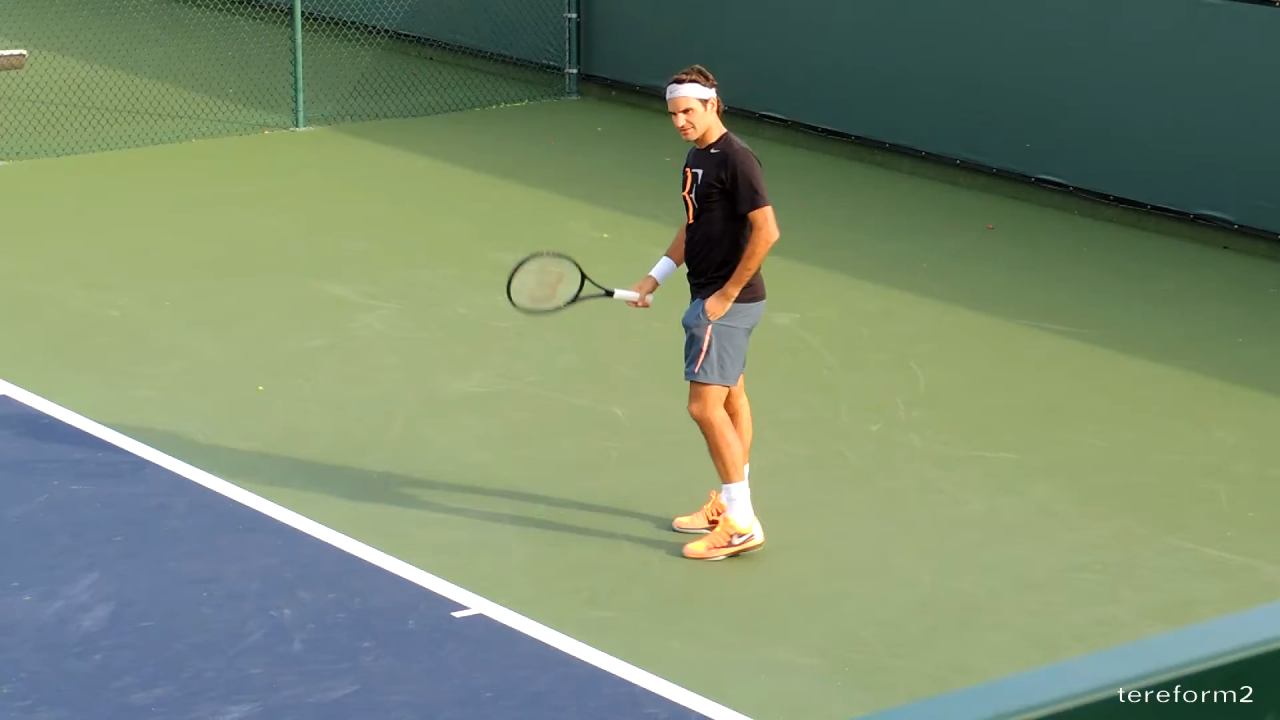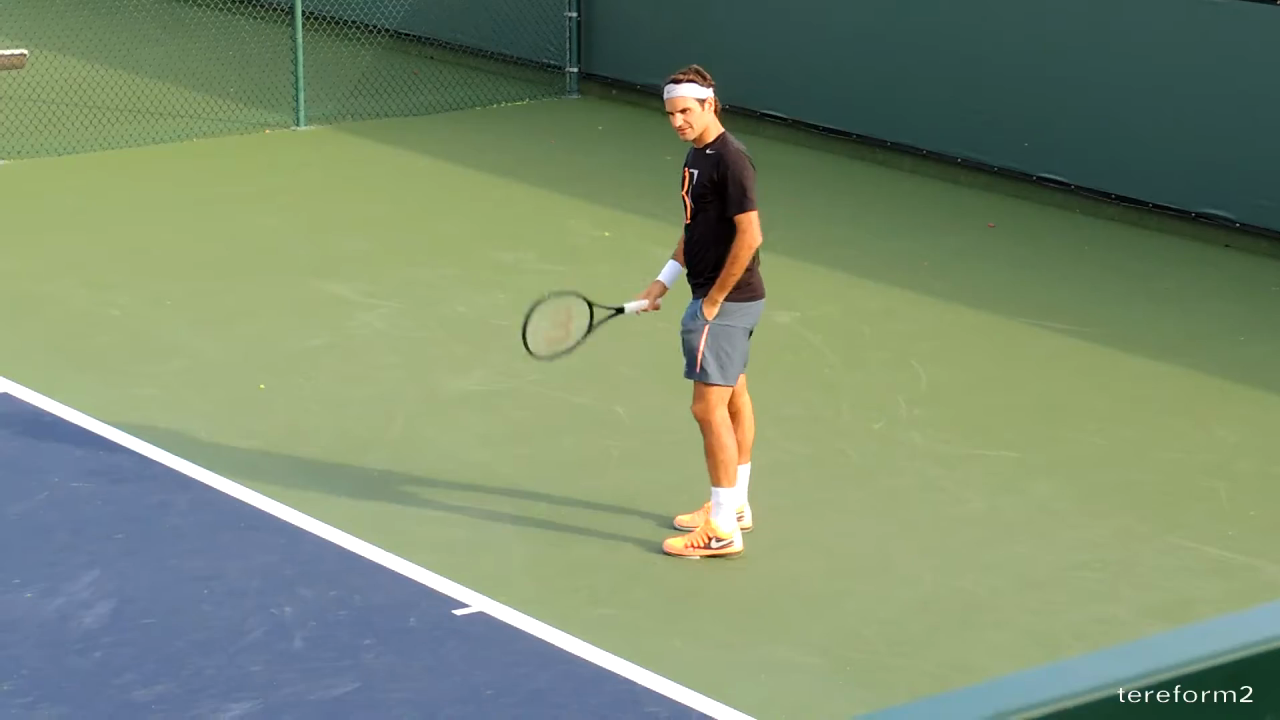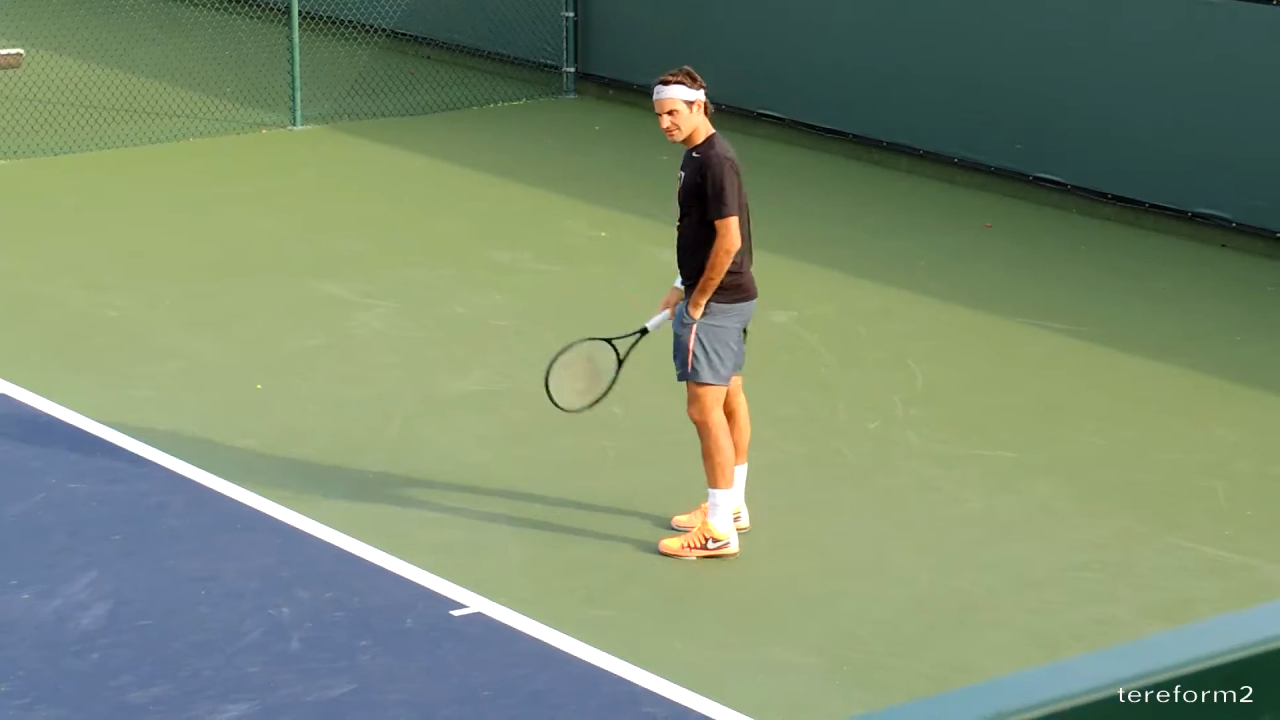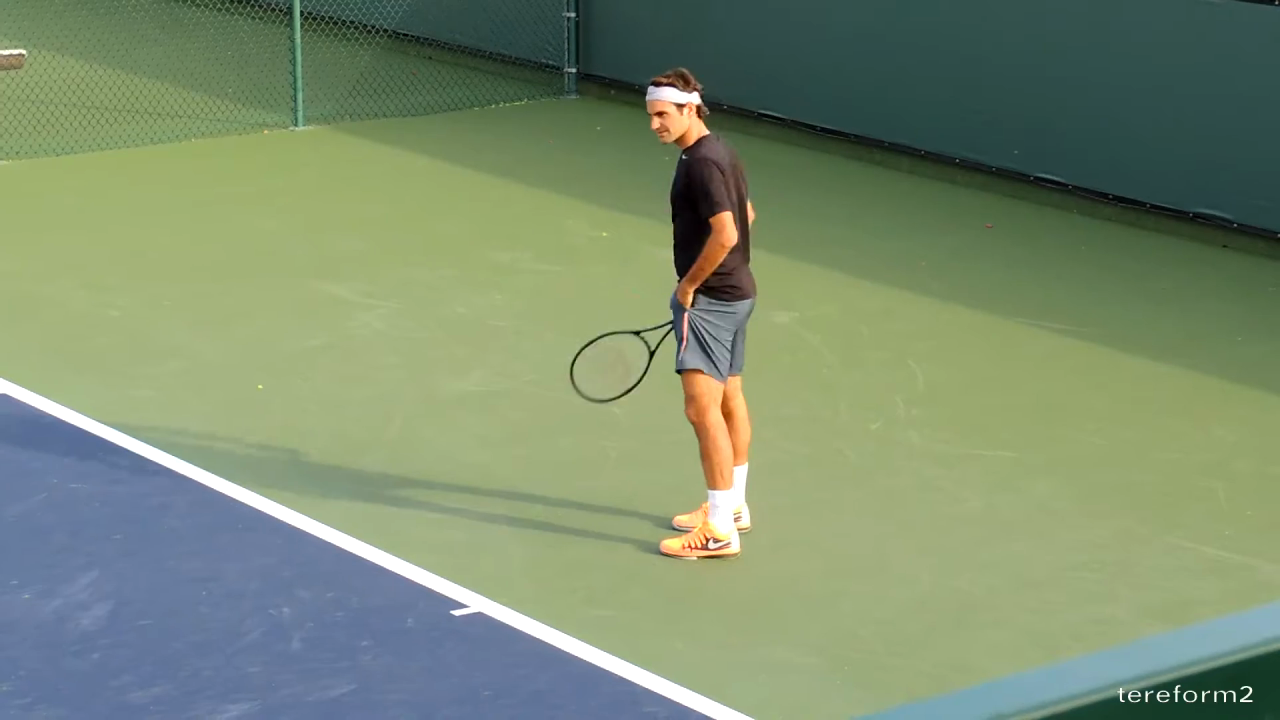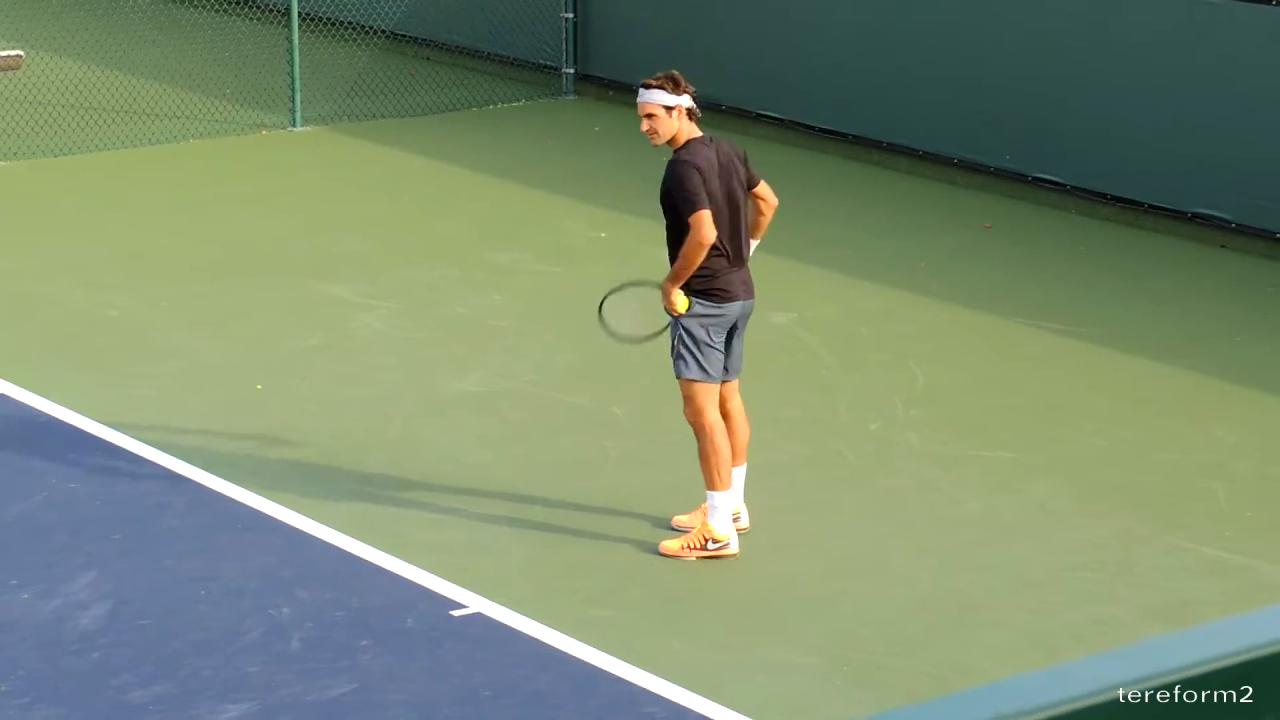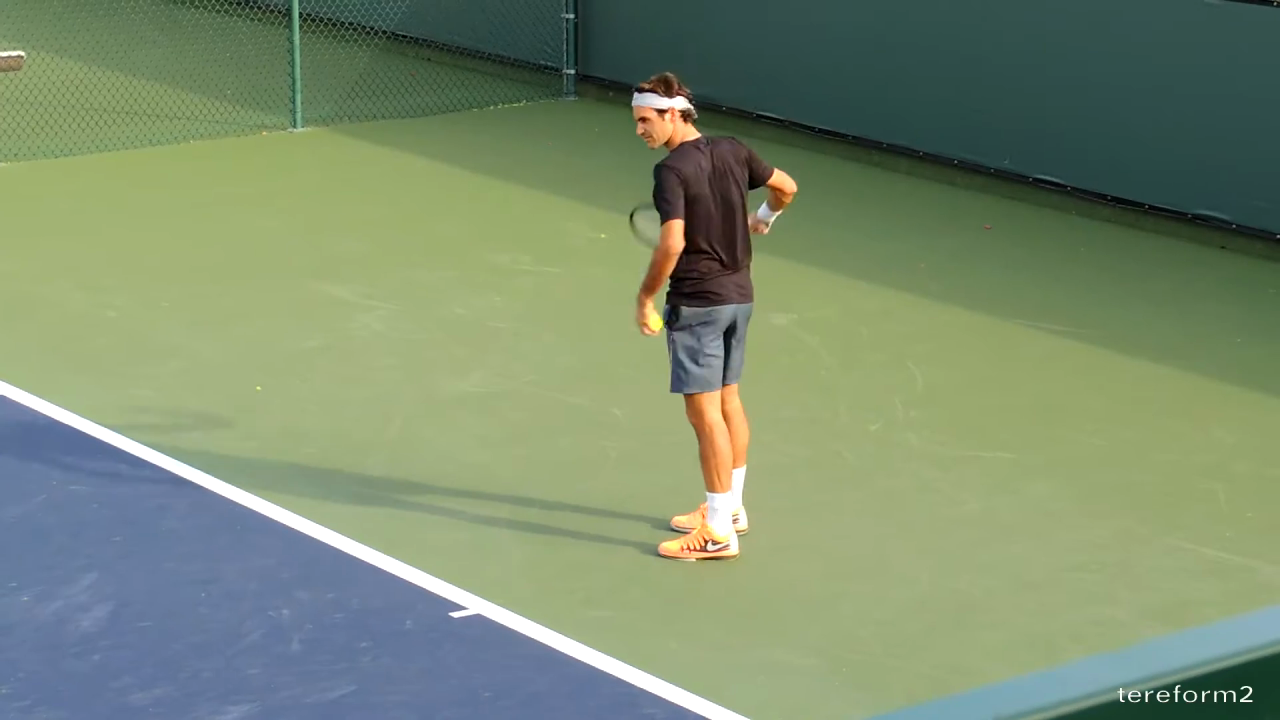
dt=0.1s
person 1, frame 1
left shoulder: (737, 157)
right shoulder: (696, 156)
left elbow: (765, 231)
left wrist: (724, 296)
right wrist: (657, 275)
left hip: (728, 301)
right hip: (710, 296)
left knee: (705, 407)
right knee: (731, 401)
left ankle: (740, 525)
right ankle: (732, 507)
person 1, frame 2
left shoulder: (732, 157)
right shoulder: (696, 155)
left elbow: (749, 235)
left wrist: (714, 298)
right wrist: (665, 279)
left hip: (727, 301)
right hip: (715, 297)
left knee: (709, 408)
right knee: (734, 400)
left ankle: (721, 528)
right ankle: (735, 507)
person 1, frame 3
left shoulder: (713, 161)
right shoulder: (704, 155)
left elbow: (729, 240)
left wrist: (698, 298)
right wrist: (680, 289)
left hip: (716, 302)
right hip: (732, 296)
left knee: (704, 409)
right knee: (729, 399)
left ankle: (719, 530)
right ankle: (731, 506)
person 1, frame 4
left shoulder: (701, 162)
right shoulder: (717, 152)
left elbow: (725, 235)
right elbow: (747, 215)
left wrist: (686, 287)
left hip: (711, 300)
right hip: (733, 294)
left knee: (701, 409)
right knee: (728, 399)
left ankle: (719, 530)
right ankle: (732, 506)
person 1, frame 5
left shoulder: (683, 164)
right shoulder: (727, 150)
left elbow: (704, 233)
right elbow: (767, 200)
left wrist: (671, 285)
left hip: (702, 301)
right hip: (739, 293)
left knee: (701, 410)
right knee: (728, 399)
left ankle: (719, 530)
right ankle: (732, 506)
person 1, frame 6
left shoulder: (671, 170)
right shoulder: (733, 149)
left elbow: (671, 244)
right elbow: (787, 187)
left wrist: (645, 298)
right wrist: (763, 216)
left hip: (697, 304)
right hip: (739, 295)
left knee: (704, 413)
right knee: (727, 401)
left ankle: (719, 531)
right ankle: (730, 507)
